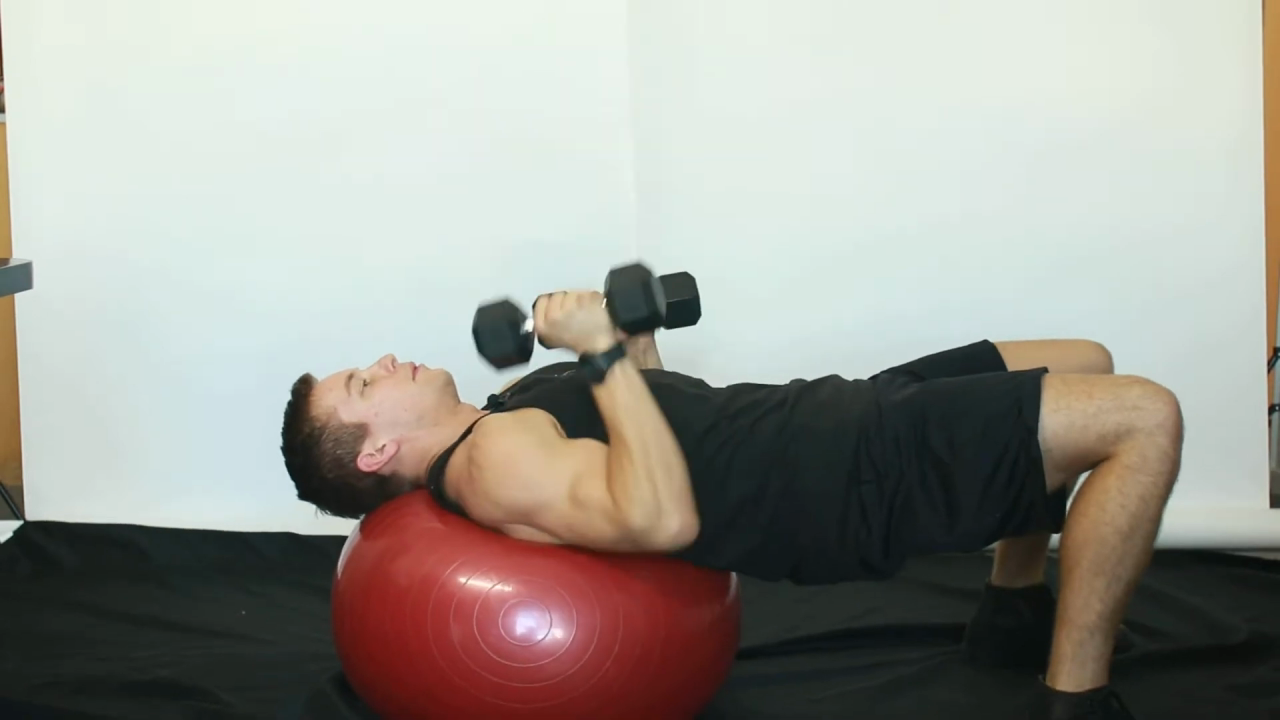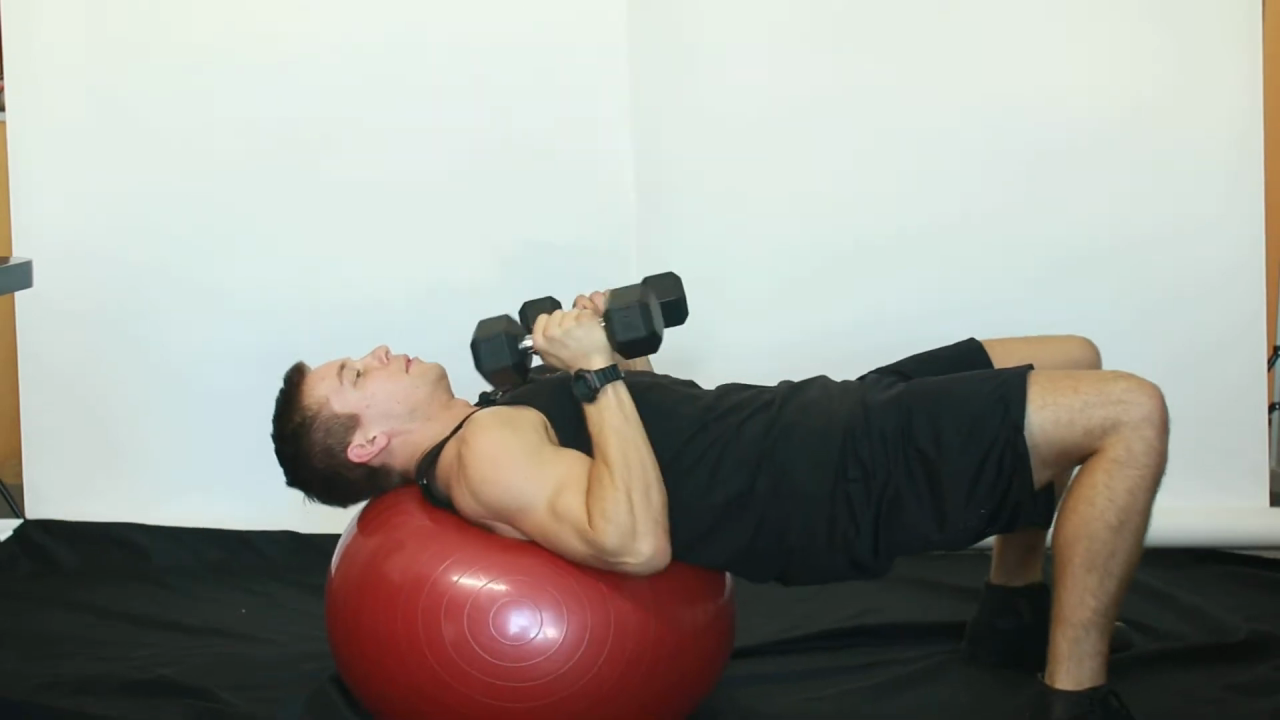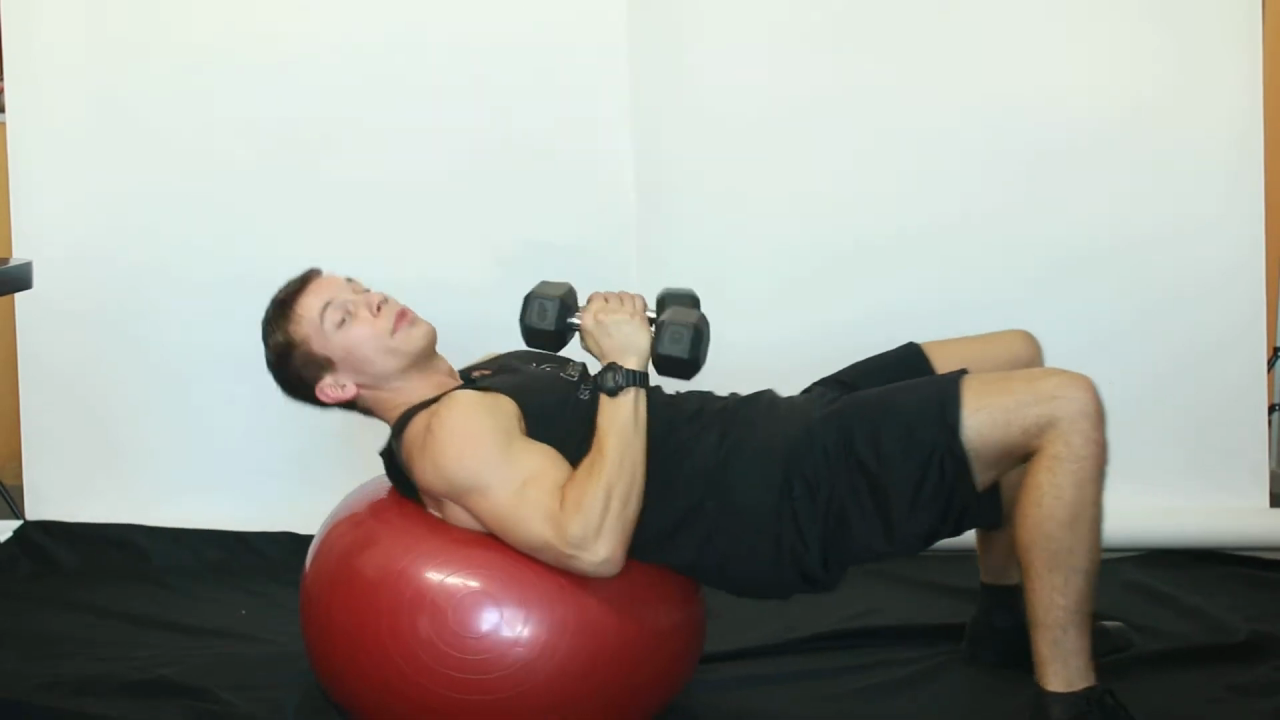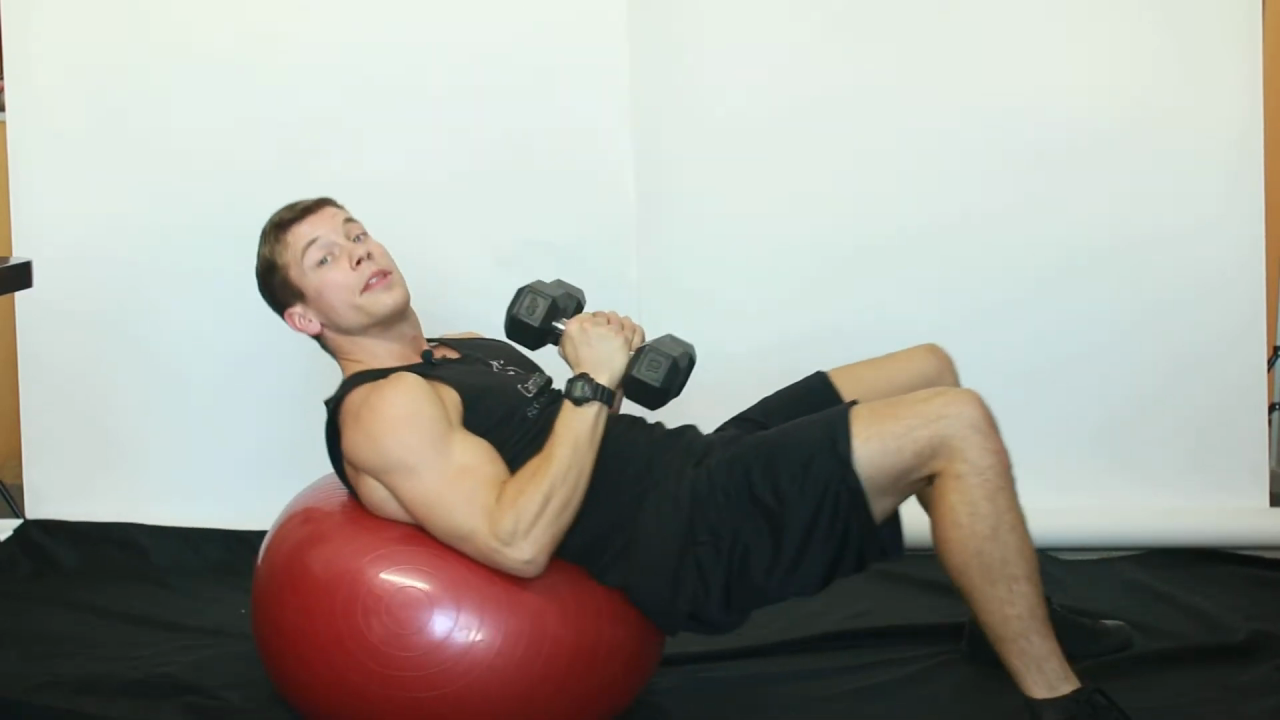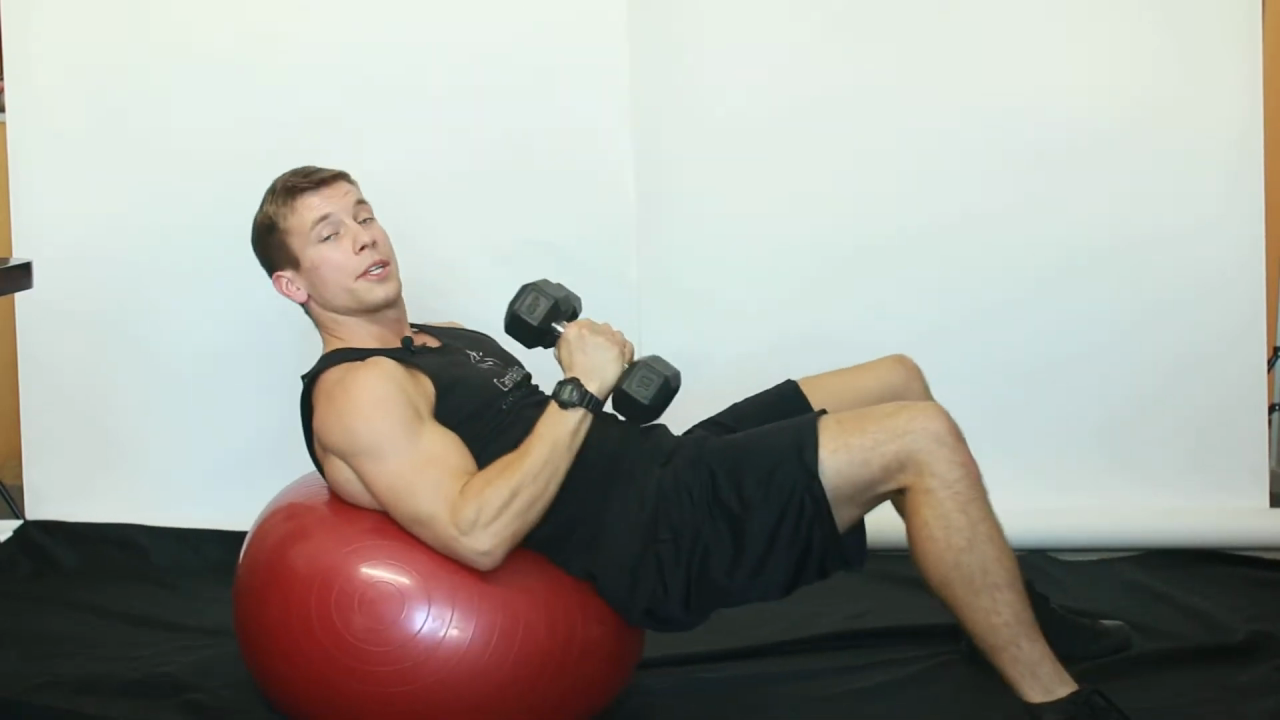
dt=0.3s
person 1, frame 1
left shoulder: (501, 425)
right shoulder: (492, 467)
right elbow: (667, 518)
left wrist: (622, 343)
right wrist: (601, 350)
left hip: (834, 426)
right hip: (846, 484)
left knee: (1086, 366)
right knee: (1144, 417)
left ankle: (1013, 613)
person 1, frame 2
left shoulder: (492, 424)
right shoulder: (481, 459)
right elbow: (638, 541)
left wrist: (610, 351)
right wrist: (595, 369)
left hip: (823, 423)
right hip: (833, 484)
left knee: (1074, 363)
right knee: (1129, 413)
left ankle: (1014, 612)
person 1, frame 3
left shoulder: (478, 379)
right shoulder: (443, 436)
right elbow: (592, 542)
left wrist: (621, 345)
right wrist: (624, 372)
left hip: (764, 439)
right hip: (774, 504)
left knee: (1010, 357)
right knee: (1063, 404)
left ankle: (1010, 614)
person 1, frame 4
left shoulder: (451, 355)
right shoulder: (382, 412)
right elbow: (520, 541)
left wrist: (603, 371)
right wrist: (592, 387)
left hip: (696, 468)
right hip: (697, 538)
left knee: (927, 370)
right knee: (956, 424)
left ankle: (1012, 614)
person 1, frame 5
left shoulder: (430, 341)
right shoulder: (356, 392)
right elbow: (478, 533)
left wrist: (594, 372)
right wrist: (577, 390)
left hip: (664, 473)
right hip: (655, 535)
left knee: (896, 381)
right knee: (922, 443)
left ankle: (1010, 609)
